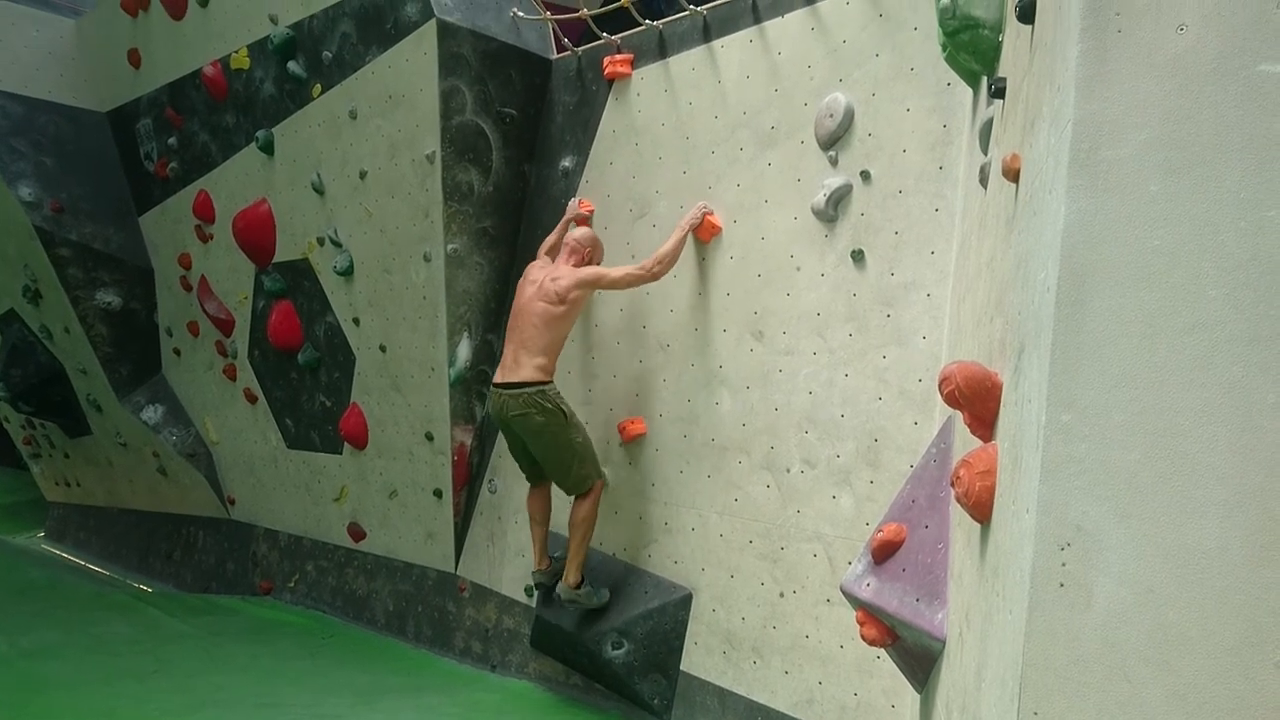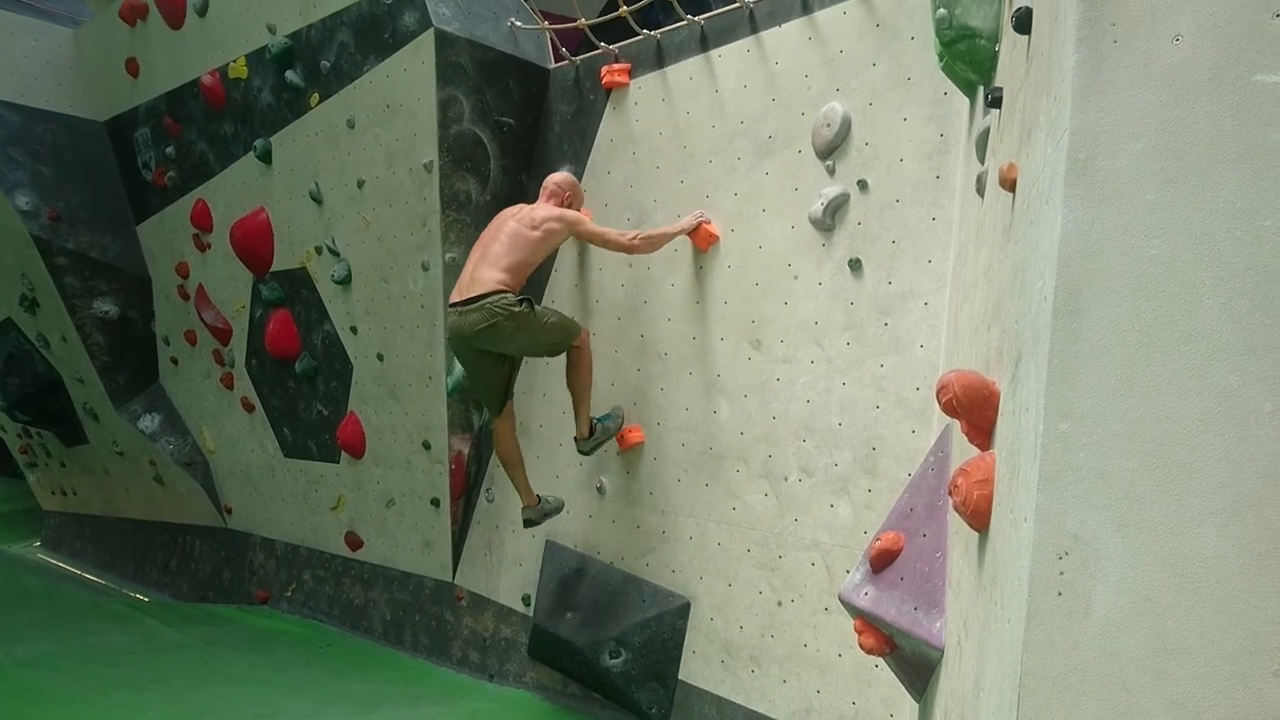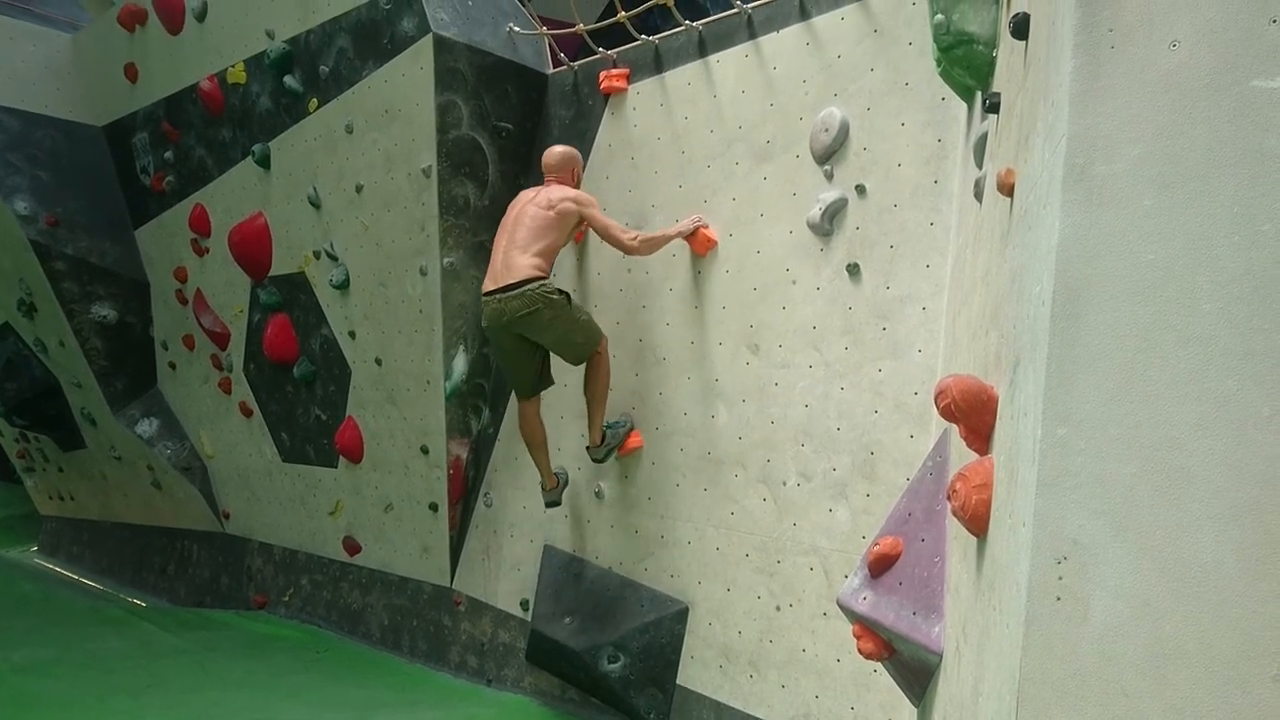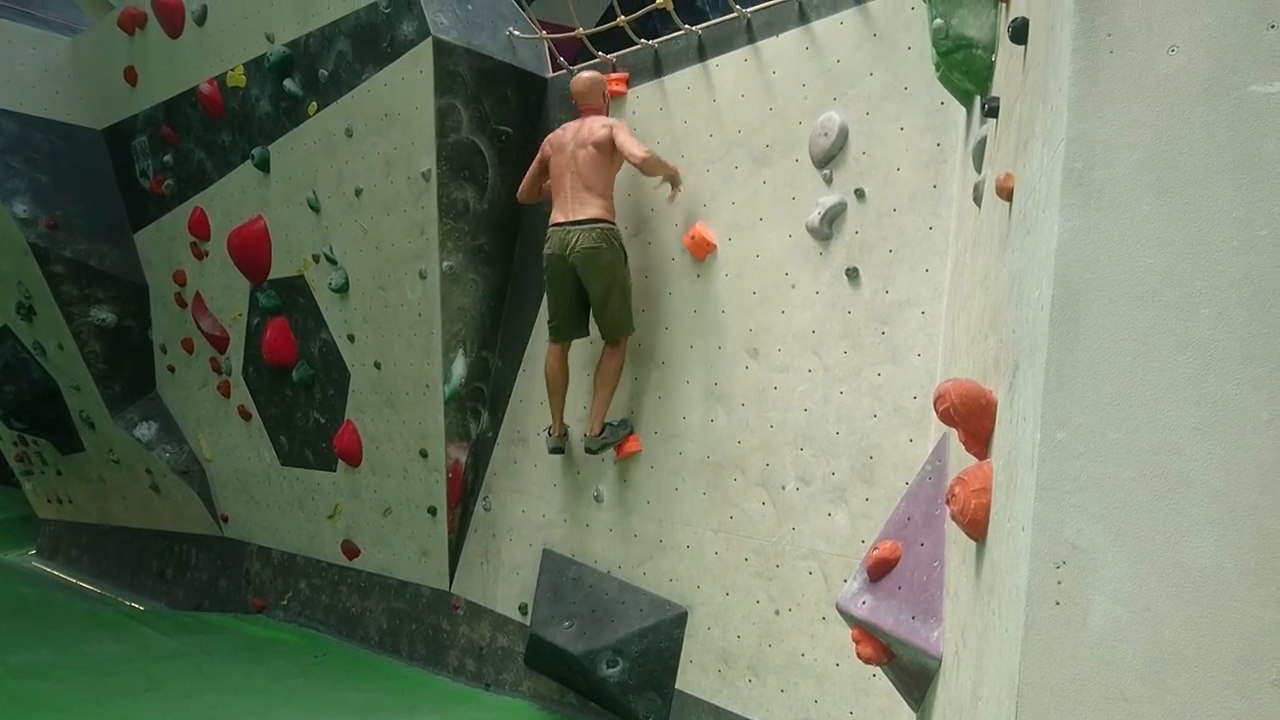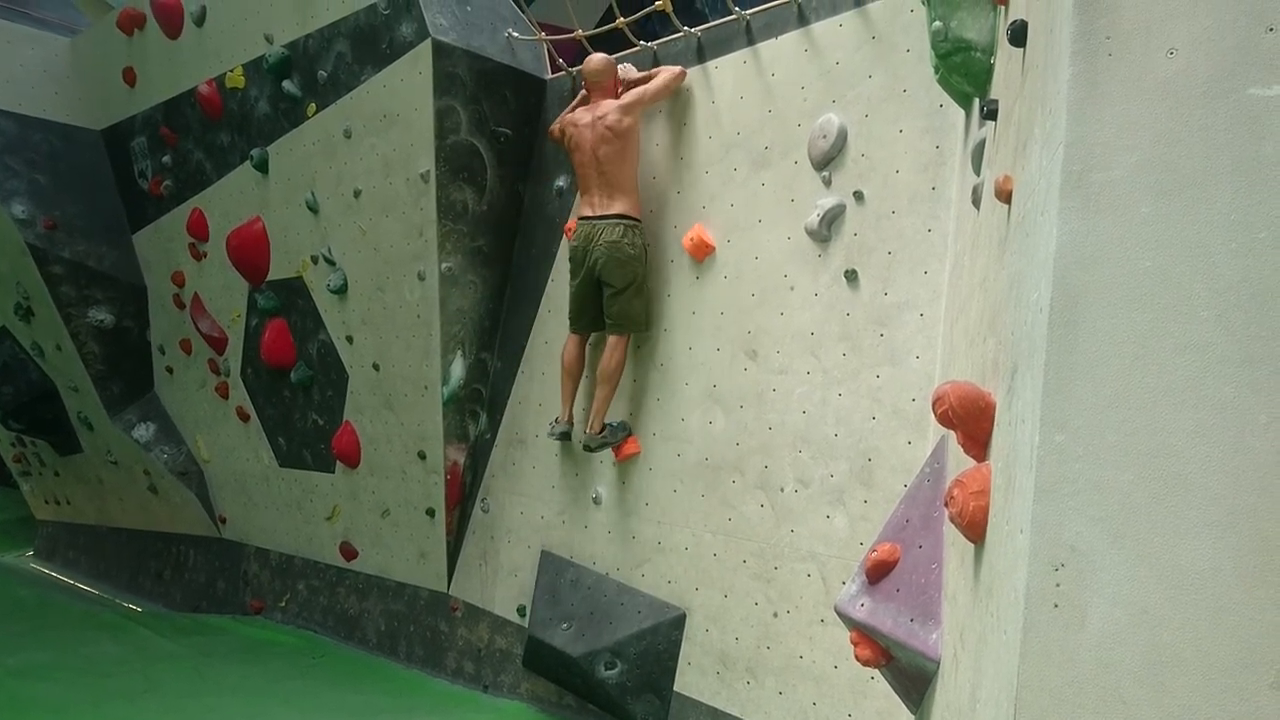
dt=0.3s
person 1, frame 1
left shoulder: (533, 271)
right shoulder: (580, 278)
left elbow: (546, 249)
right elbow: (647, 270)
left wrist: (566, 222)
right wrist: (686, 225)
left hip: (500, 397)
right hip: (533, 397)
left knee: (540, 479)
right knee: (590, 486)
left ankle: (542, 566)
right ankle: (571, 583)
person 1, frame 2
left shoulder: (512, 213)
right shoulder: (561, 217)
right elbow: (632, 242)
right wrist: (680, 228)
left hip: (457, 318)
right hip: (493, 309)
left knee: (501, 415)
right knee: (579, 339)
left ankle: (530, 502)
right ankle: (586, 430)
person 1, frame 3
left shoulder: (522, 199)
right shoulder: (576, 199)
right elbow: (630, 243)
right wrist: (678, 230)
left hip: (492, 304)
right hip: (532, 296)
left knee: (527, 398)
right knee: (597, 351)
left ankle: (549, 483)
right ankle: (597, 440)
person 1, frame 4
left shoulder: (554, 138)
right shoulder: (611, 127)
left elbow: (524, 195)
right elbow: (641, 158)
right wrist: (671, 172)
left hip: (557, 239)
right hip: (597, 237)
left knee: (560, 340)
right knee: (616, 337)
left ankle: (556, 430)
right ankle: (596, 431)
person 1, frame 5
left shoulder: (571, 124)
right shoulder: (626, 107)
left elbow: (554, 129)
right elbow: (676, 73)
left wrist: (585, 94)
right wrist: (635, 77)
left hip: (584, 233)
right hip: (621, 233)
left knee: (578, 331)
right knee: (618, 333)
left ankle: (564, 418)
right ankle: (596, 428)
